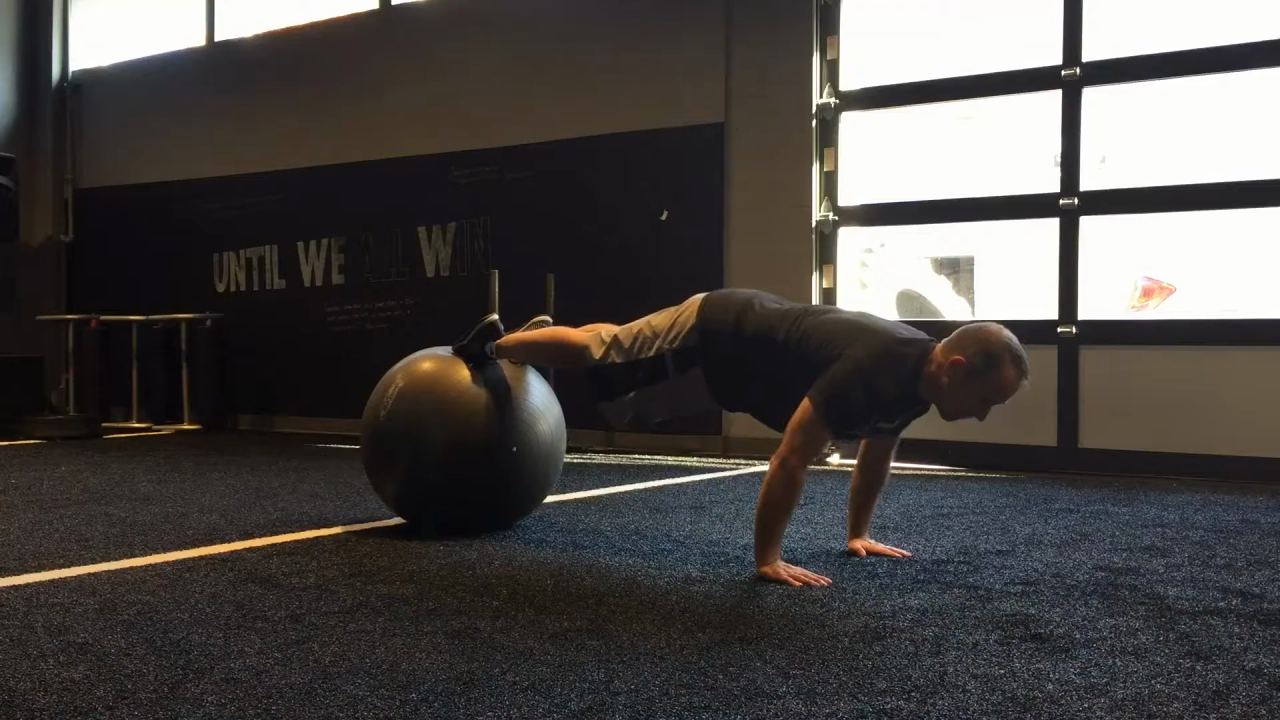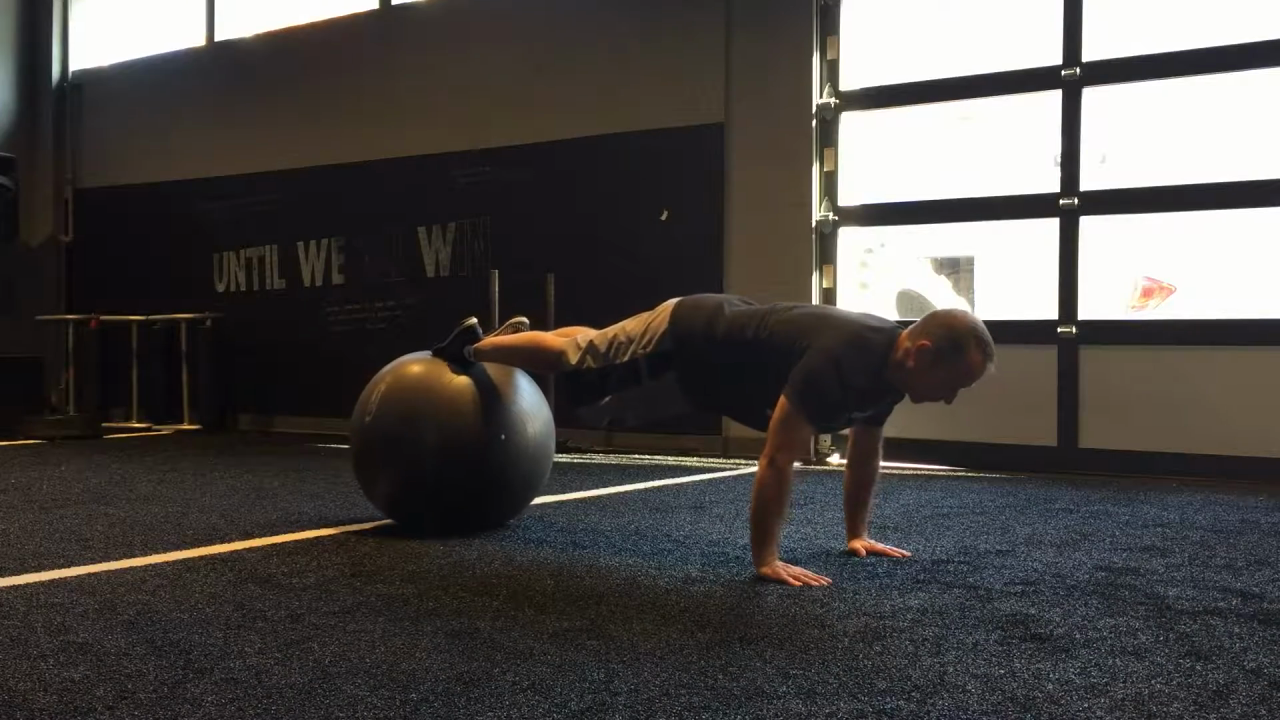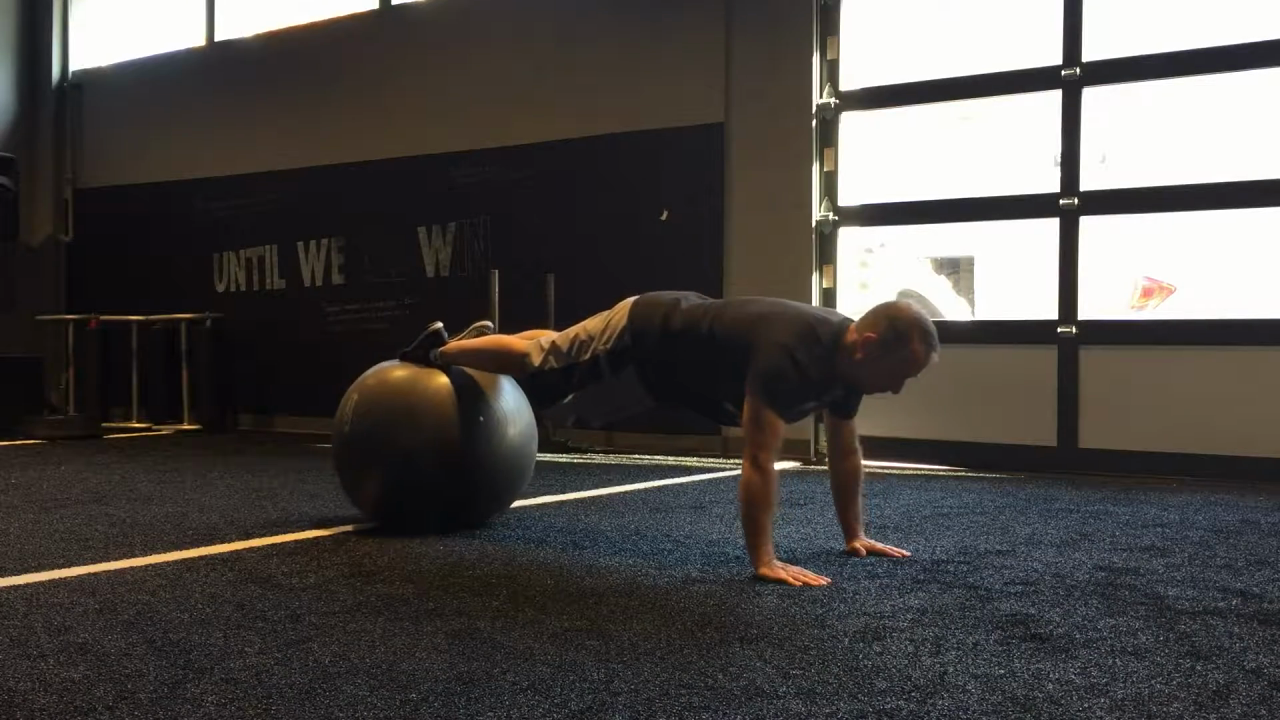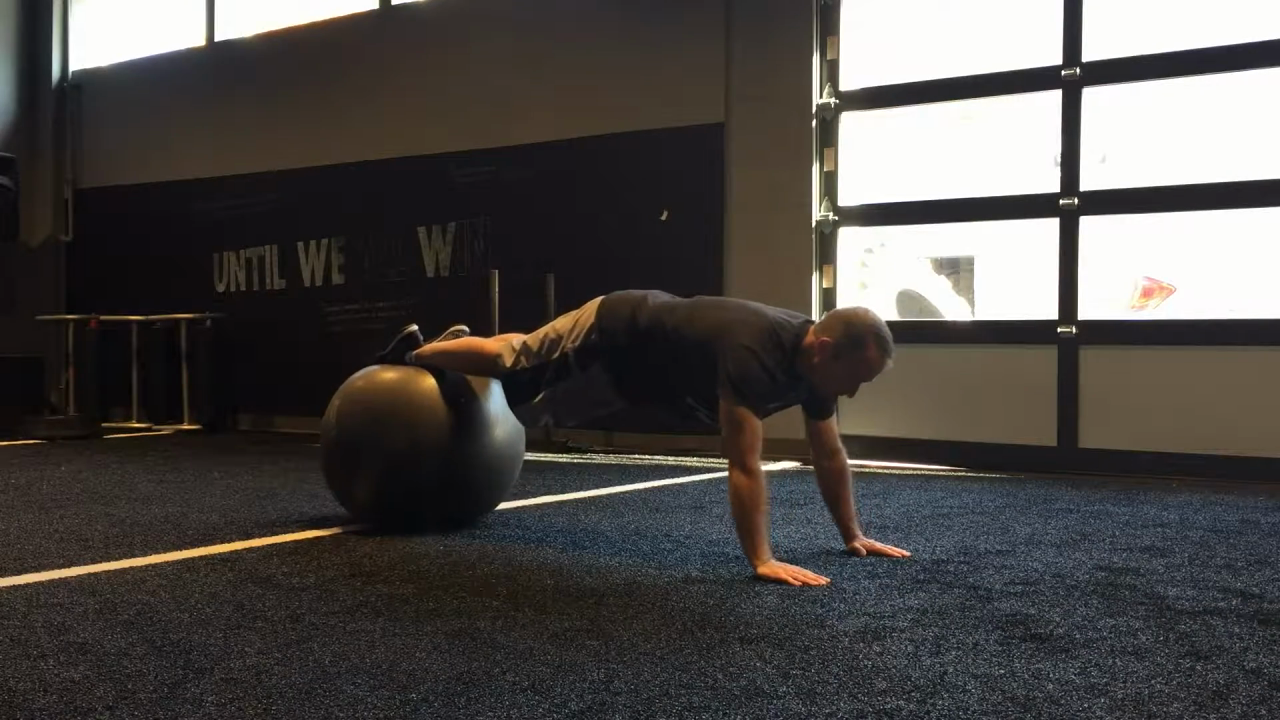
dt=0.7s
person 1, frame 1
left shoulder: (916, 376)
right shoulder: (873, 371)
left elbow: (877, 451)
right elbow: (790, 460)
left wrist: (858, 533)
right wrist: (767, 559)
left hip: (750, 325)
right hip: (710, 337)
left knee: (612, 344)
right knee: (596, 354)
left ankle: (539, 329)
right ankle: (494, 343)
person 1, frame 2
left shoulder: (890, 365)
right shoulder: (841, 360)
left elbow: (864, 451)
right elbow: (778, 458)
left wrist: (857, 534)
right wrist: (766, 560)
left hip: (719, 331)
right hip: (682, 342)
left knee: (592, 344)
right knee: (572, 360)
left ankle: (516, 332)
right ankle: (473, 344)
person 1, frame 3
left shoulder: (848, 358)
right shoulder: (793, 351)
left elbow: (844, 452)
right elbow: (759, 460)
left wrist: (855, 535)
right wrist: (764, 561)
left hip: (681, 324)
right hip: (641, 338)
left knee: (554, 348)
right knee: (536, 363)
left ankle: (480, 336)
right ankle: (440, 347)
person 1, frame 4
left shoulder: (816, 357)
right shoulder: (755, 352)
left elbow: (830, 454)
right elbow: (745, 464)
left wrist: (853, 535)
right wrist: (762, 560)
left hip: (650, 322)
right hip: (609, 338)
left knee: (519, 357)
right knee: (509, 365)
left ankle: (458, 339)
right ankle: (416, 350)
